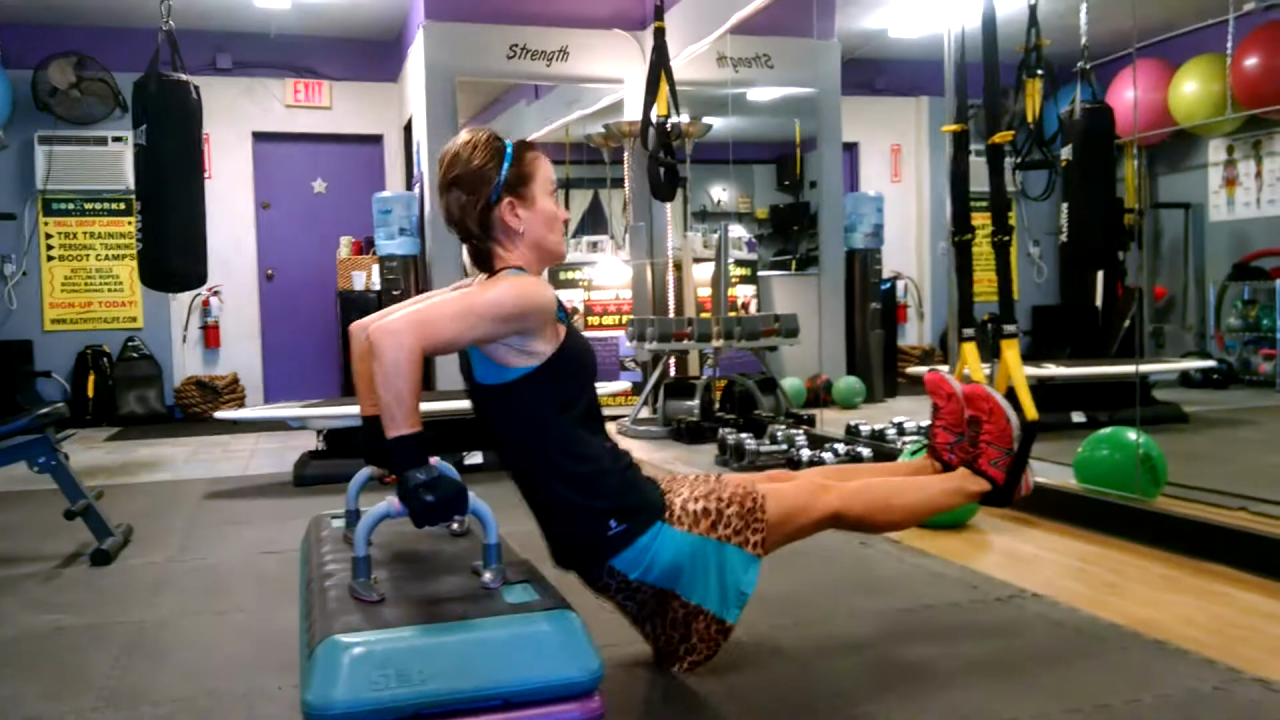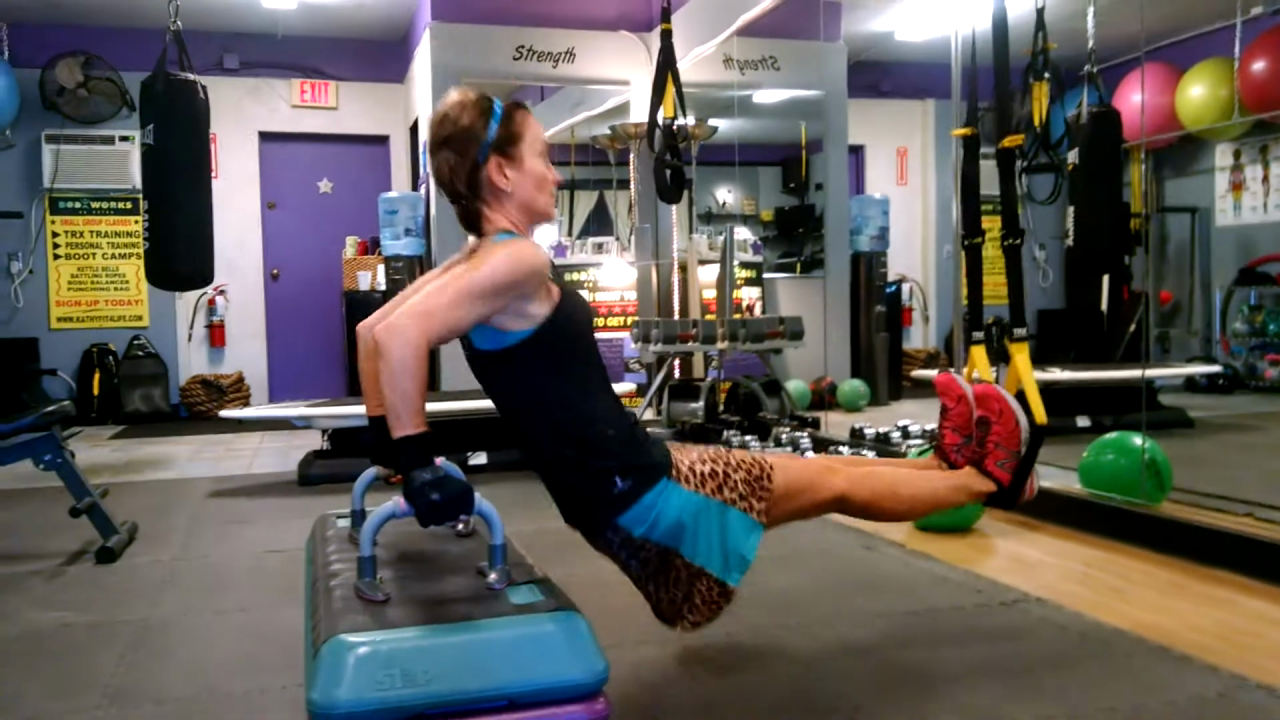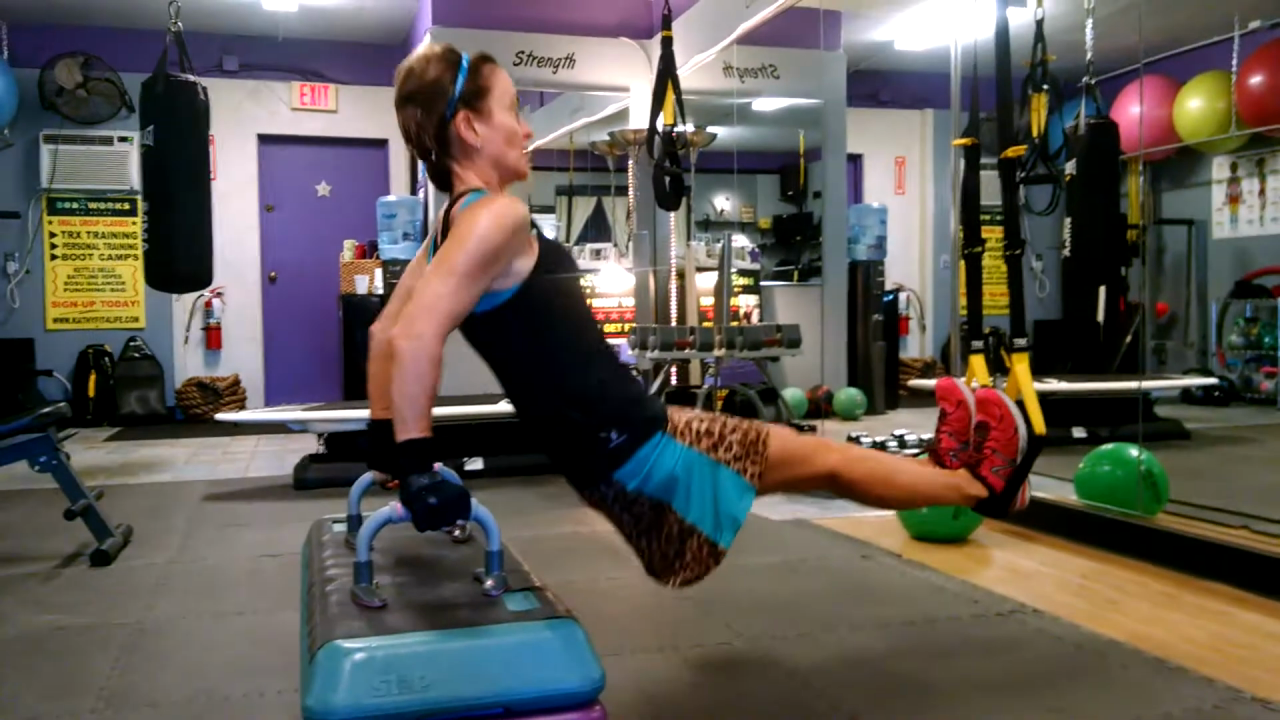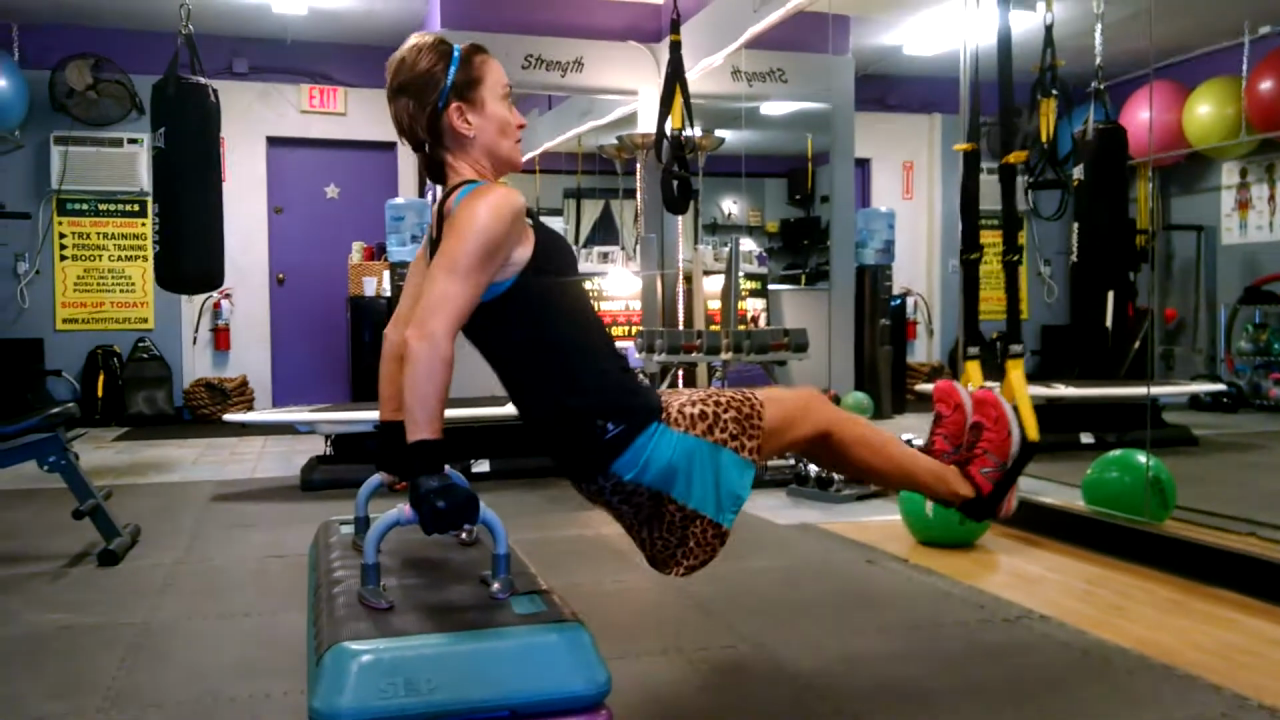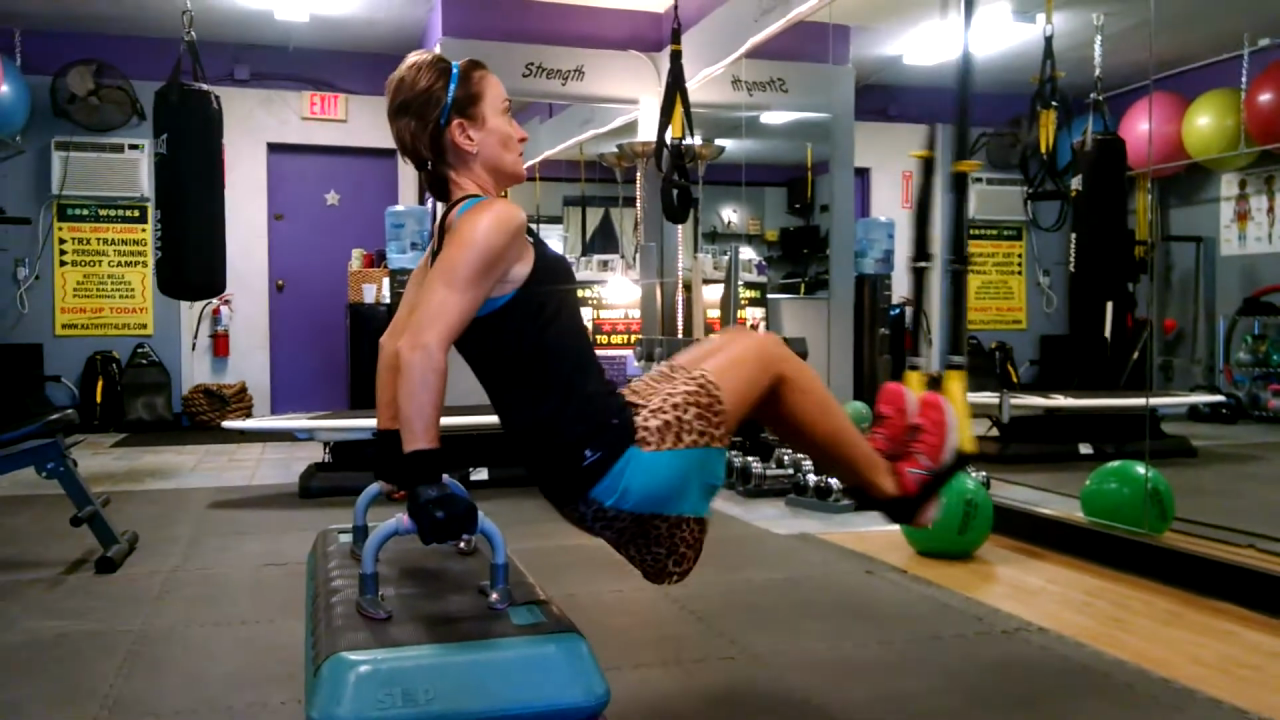
dt=0.2s
person 1, frame 1
left shoulder: (484, 293)
right shoulder: (524, 297)
left elbow: (364, 334)
right elbow: (389, 337)
left wrist: (386, 452)
right wrist: (412, 467)
left hip: (620, 516)
right hip: (627, 537)
left knee: (785, 482)
right knee: (823, 498)
left ankle: (940, 465)
right ankle: (978, 479)
person 1, frame 2
left shoulder: (480, 260)
right shoulder: (517, 262)
left elbow: (371, 331)
right elbow: (398, 338)
left wrist: (394, 449)
right wrist: (419, 463)
left hip: (623, 484)
right hip: (634, 496)
left knee: (797, 464)
right knee: (830, 481)
left ankle: (949, 465)
right ankle: (985, 479)
person 1, frame 3
left shoulder: (456, 225)
right shoulder: (496, 218)
left elbow: (383, 335)
right elbow: (412, 340)
left wrist: (393, 452)
right wrist: (419, 466)
left hip: (610, 449)
right hip: (629, 451)
left knee: (798, 447)
right knee: (821, 457)
left ankle: (942, 472)
right ankle: (981, 487)
person 1, frame 4
left shoulder: (453, 216)
right shoulder: (492, 207)
left elbow: (397, 338)
right elbow: (426, 339)
left wrist: (398, 453)
right wrist: (427, 471)
left hip: (600, 443)
right hip: (626, 443)
left knee: (793, 415)
right knee: (813, 412)
left ankle: (932, 469)
right ankle: (968, 487)
person 1, frame 5
left shoulder: (453, 228)
right shoulder: (494, 222)
left elbow: (395, 347)
right elbow: (422, 350)
left wrist: (395, 461)
right wrist: (426, 481)
left hip: (584, 460)
right hip: (612, 468)
left knee: (734, 349)
right knee: (763, 353)
left ankle: (871, 464)
right ankle: (893, 484)
